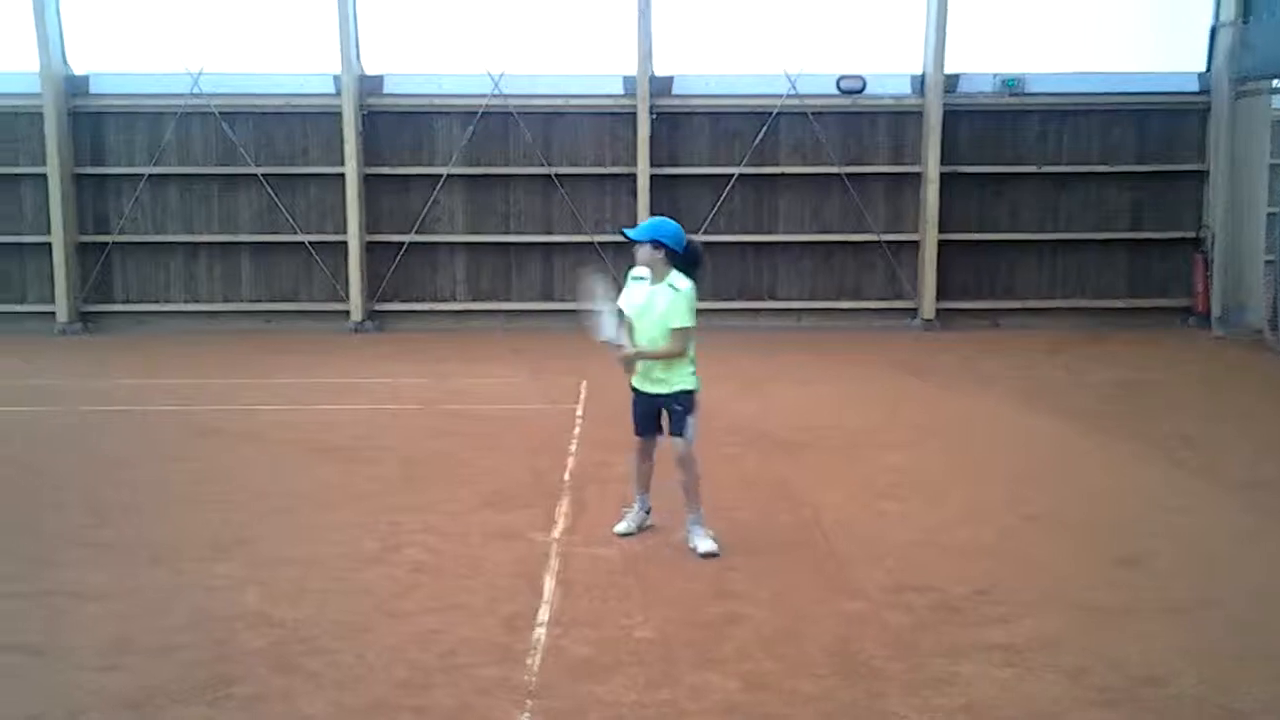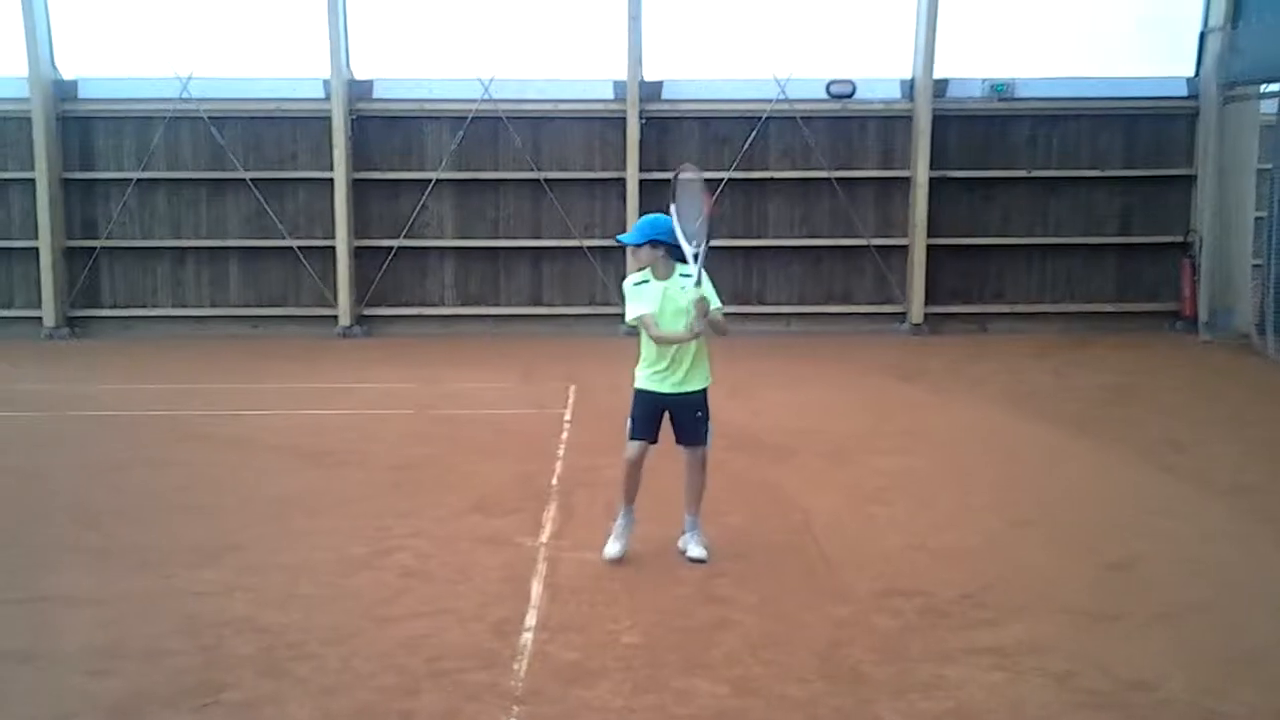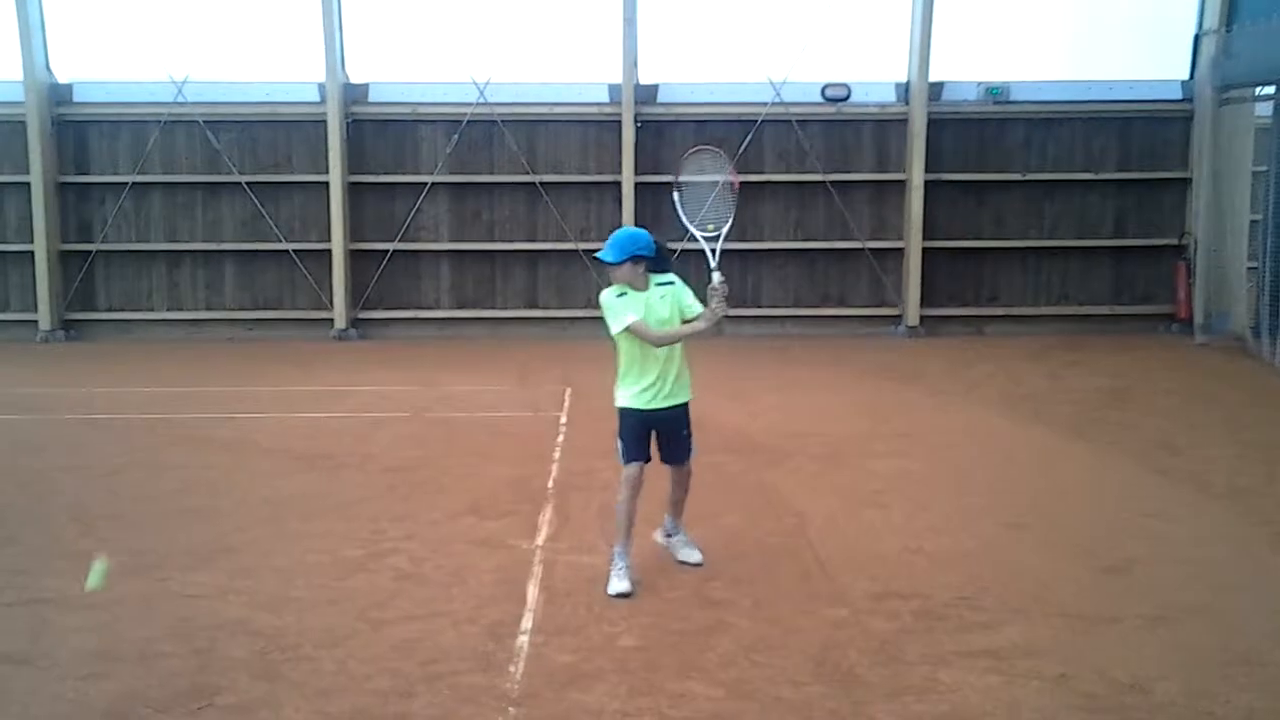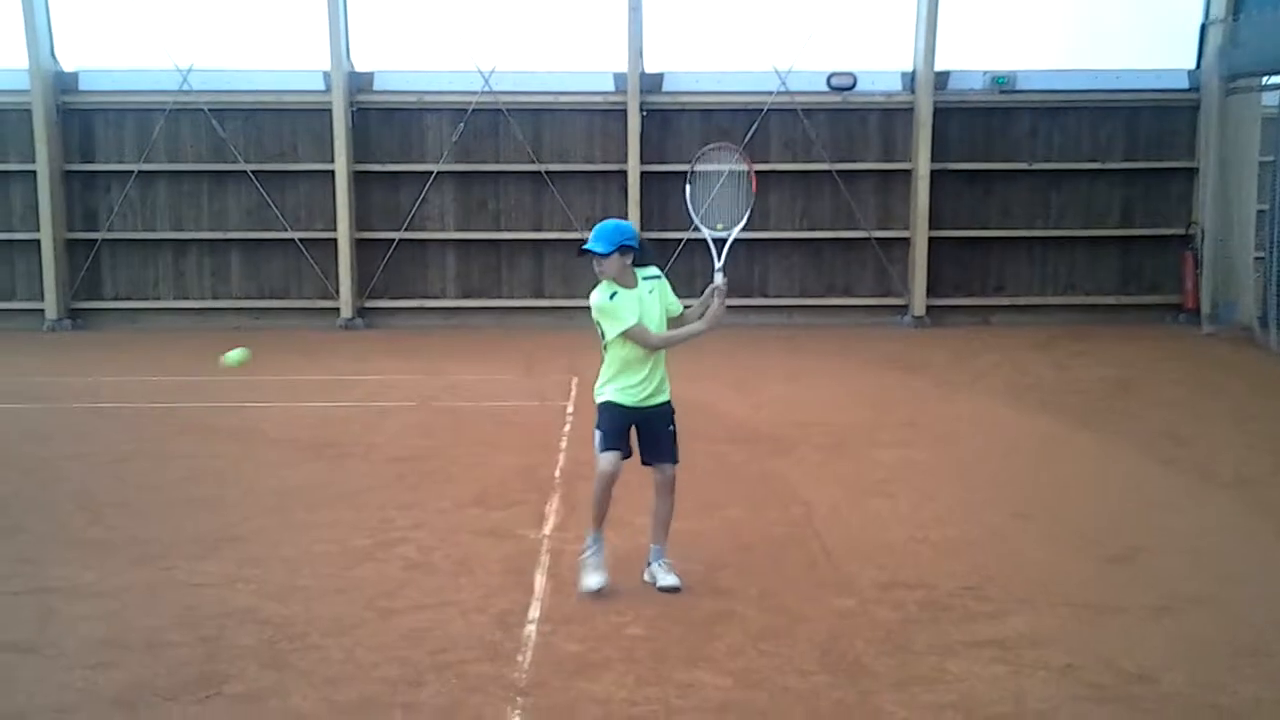
dt=0.3s
person 1, frame 1
left shoulder: (681, 289)
right shoulder: (636, 277)
left elbow: (684, 344)
right elbow: (628, 324)
left wrist: (637, 351)
right wrist: (628, 354)
left hip: (677, 384)
right hip: (643, 382)
left knee: (682, 452)
right knee: (643, 445)
left ankle: (696, 526)
right ankle: (641, 508)
person 1, frame 2
left shoulder: (694, 277)
right shoulder: (633, 284)
left elbow: (721, 328)
right elbow: (654, 333)
left wrist: (707, 318)
right wrist: (690, 332)
left hip: (691, 385)
right hip: (650, 383)
left knee: (695, 457)
right knee: (633, 456)
left ankle: (691, 532)
right ankle: (624, 520)
person 1, frame 3
left shoulder: (672, 285)
right shoulder: (611, 299)
left elbow: (704, 323)
right elbow: (654, 338)
left wrist: (713, 308)
right wrist: (703, 323)
left hip: (674, 398)
right hip: (634, 401)
left knee: (682, 471)
right knee: (632, 477)
left ankle: (674, 530)
right ankle: (620, 562)
person 1, frame 4
left shoulder: (654, 278)
right shoulder: (602, 299)
left elbow: (679, 322)
right elbow: (651, 342)
left wrist: (706, 302)
right wrist: (703, 325)
left hip: (656, 398)
right hip: (616, 397)
left knee: (665, 478)
right knee: (607, 471)
left ankle: (656, 561)
right ankle: (593, 549)
